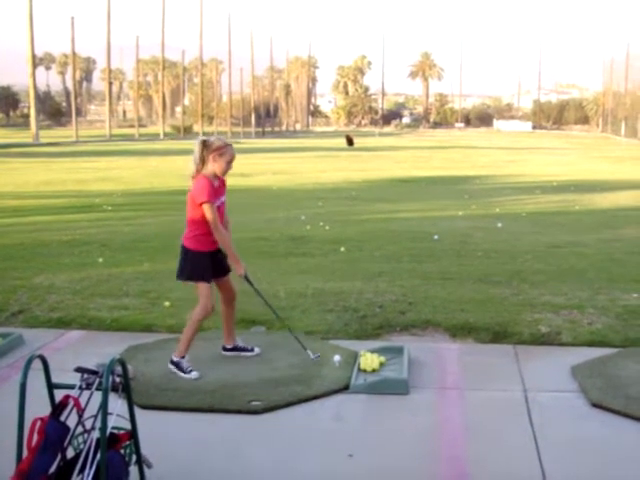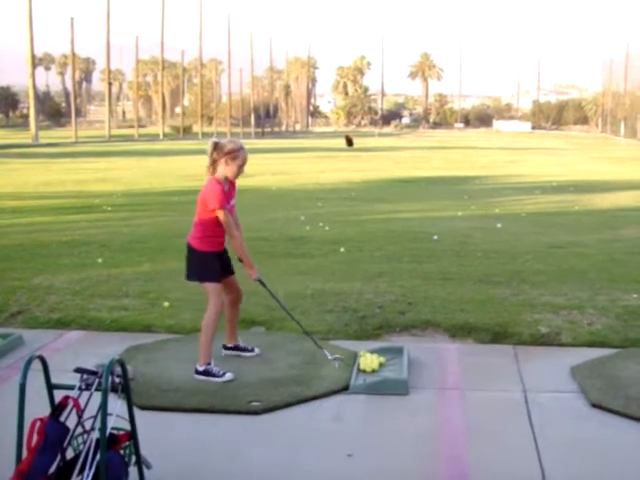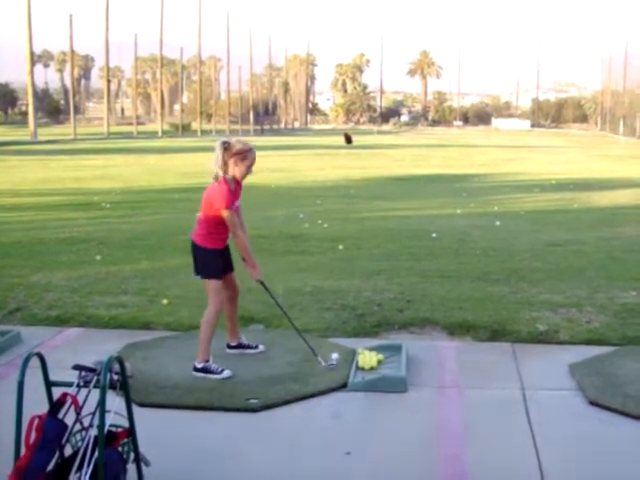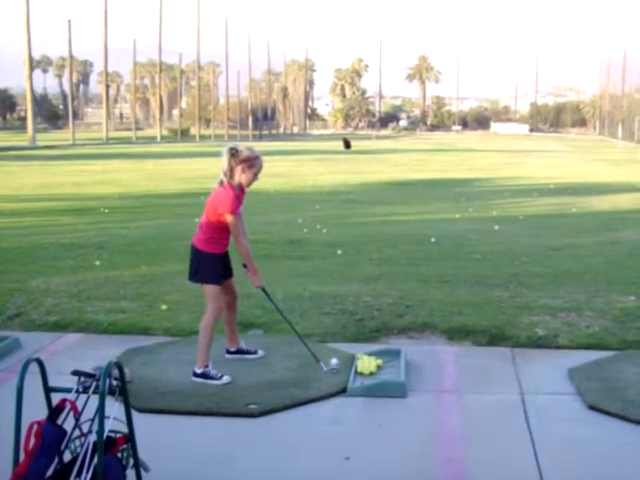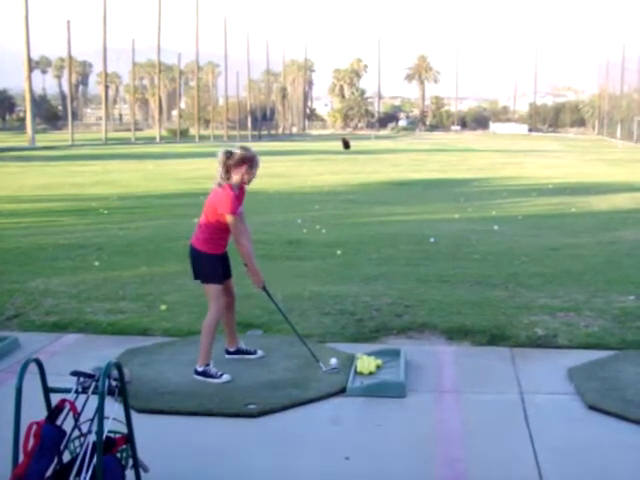
dt=0.4s
person 1, frame 1
left shoulder: (220, 182)
right shoulder: (203, 187)
left elbow: (224, 221)
right elbow: (217, 228)
left wrist: (230, 254)
right wrist: (235, 260)
left hip: (213, 249)
right hip: (196, 250)
left knee: (229, 295)
right knee: (206, 305)
left ankle: (230, 343)
right ankle: (178, 357)
person 1, frame 2
left shoulder: (230, 185)
right shoulder: (215, 191)
left elbow: (236, 223)
right elbow: (232, 232)
left wrist: (243, 257)
right wrist: (250, 264)
left hip: (217, 249)
right hip: (203, 251)
left knee: (234, 294)
right knee: (217, 304)
left ankle: (231, 343)
right ankle: (203, 366)
person 1, frame 3
left shoulder: (235, 184)
right shoulder: (221, 191)
left elbow: (241, 222)
right elbow: (237, 233)
left wrist: (248, 258)
right wrist: (252, 265)
left hip: (219, 246)
right hip: (206, 248)
left knee: (232, 291)
right knee: (216, 301)
left ankle: (234, 341)
right ankle: (202, 362)
person 1, frame 4
left shoulder: (238, 190)
right shoulder: (227, 196)
left elbow: (242, 229)
right elbow: (239, 239)
left wrist: (249, 265)
right wrist: (254, 272)
left hip: (219, 251)
right hip: (206, 252)
left knee: (230, 296)
right knee: (214, 307)
left ankle: (233, 346)
right ankle: (201, 368)
person 1, frame 5
left shoulder: (239, 190)
right shoulder: (226, 197)
left elbow: (244, 229)
right elbow: (240, 240)
left wrist: (253, 263)
right wrist: (254, 272)
left hip: (217, 251)
right hip: (204, 252)
left knee: (229, 297)
right knee: (217, 305)
left ankle: (233, 346)
right ankle: (202, 366)
